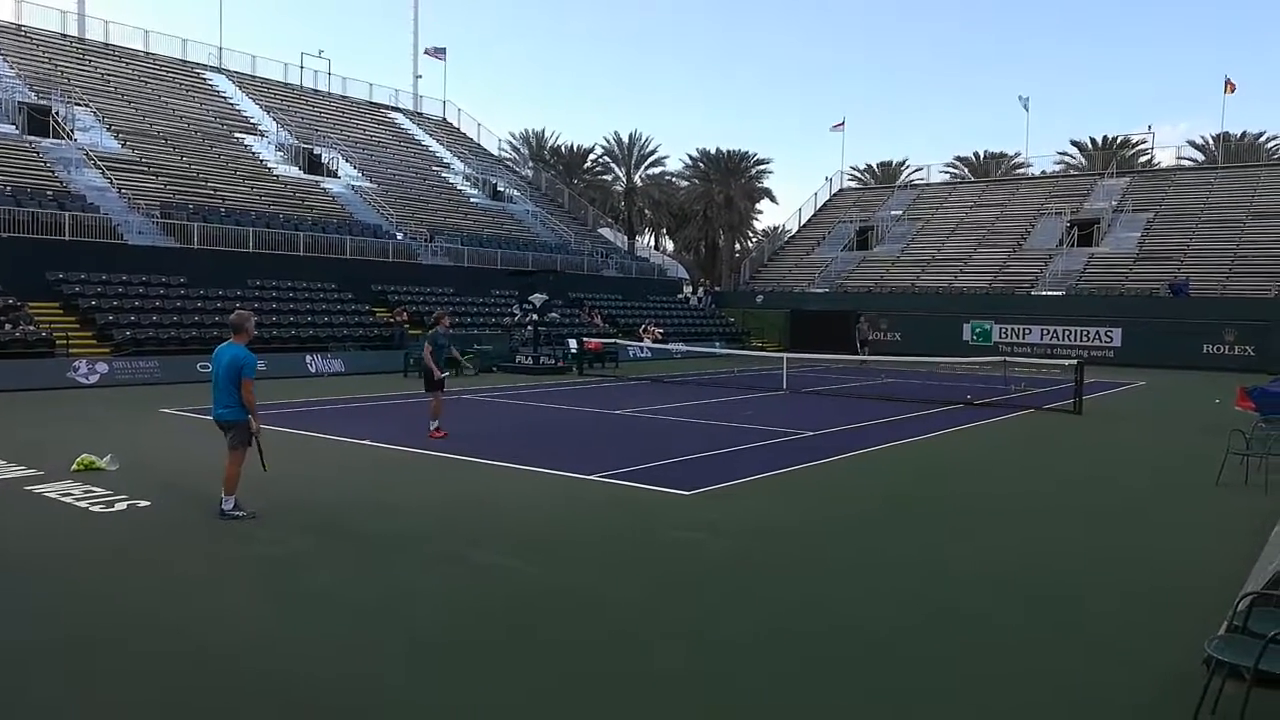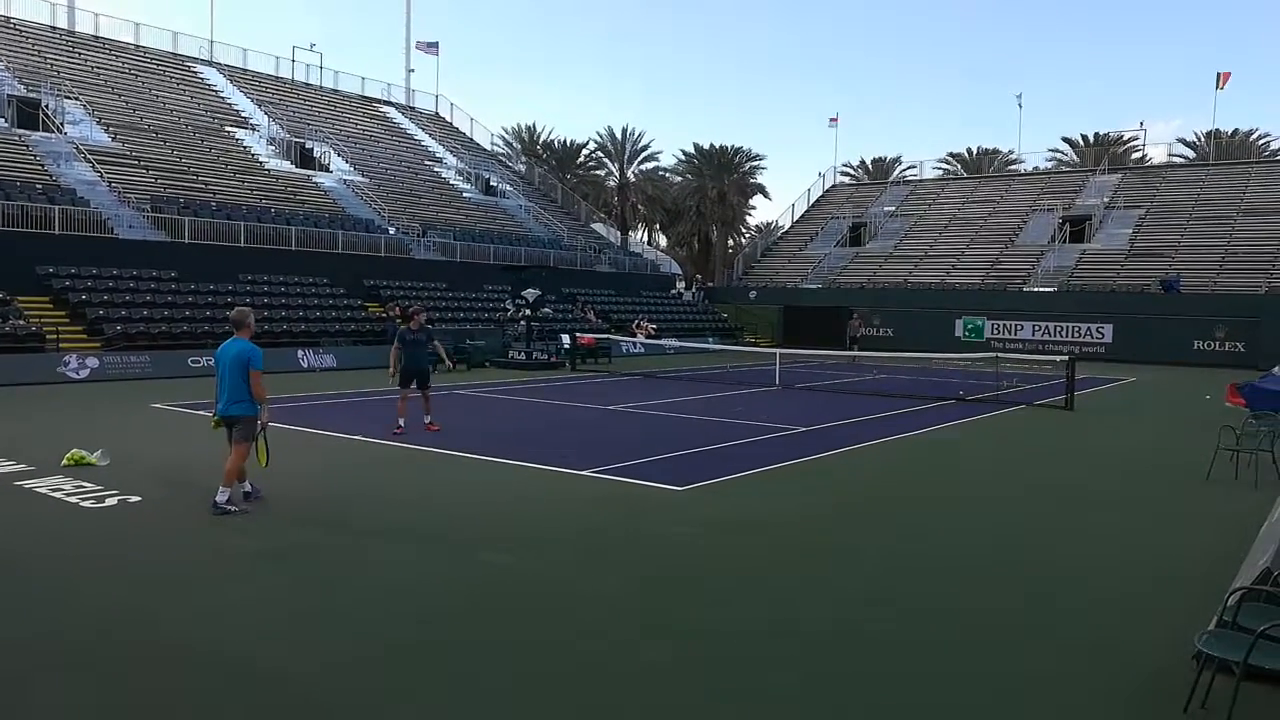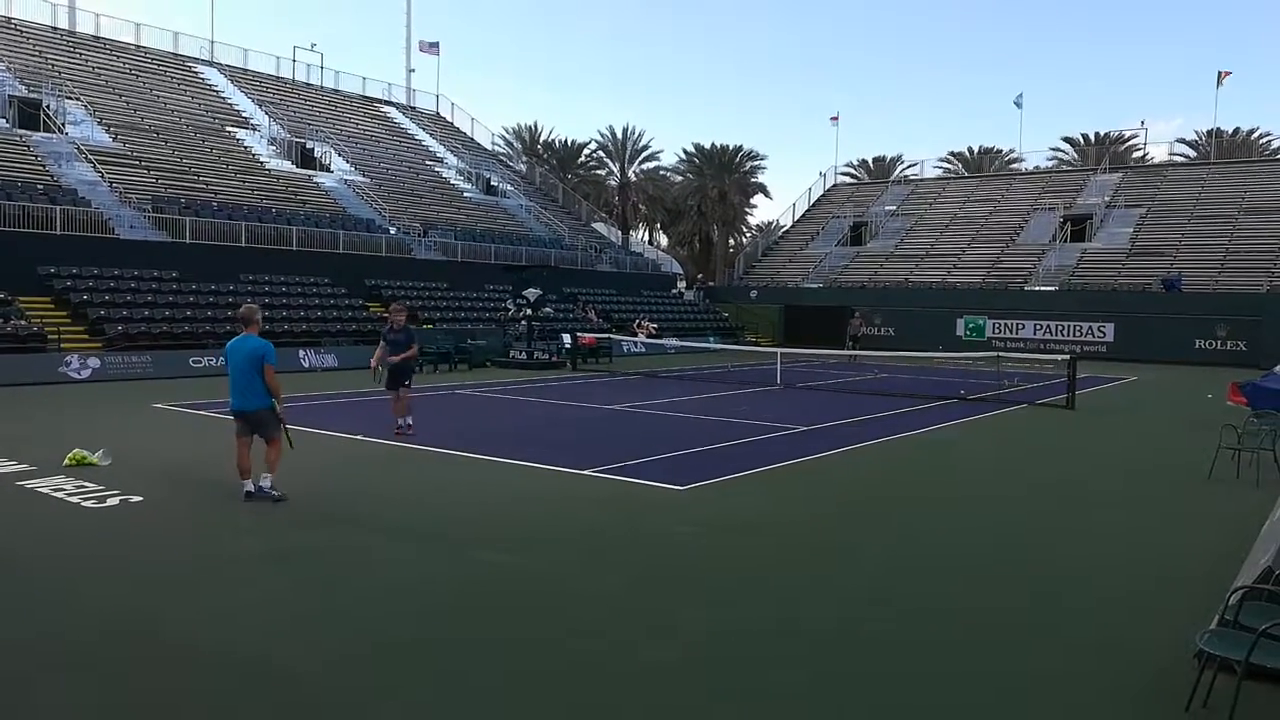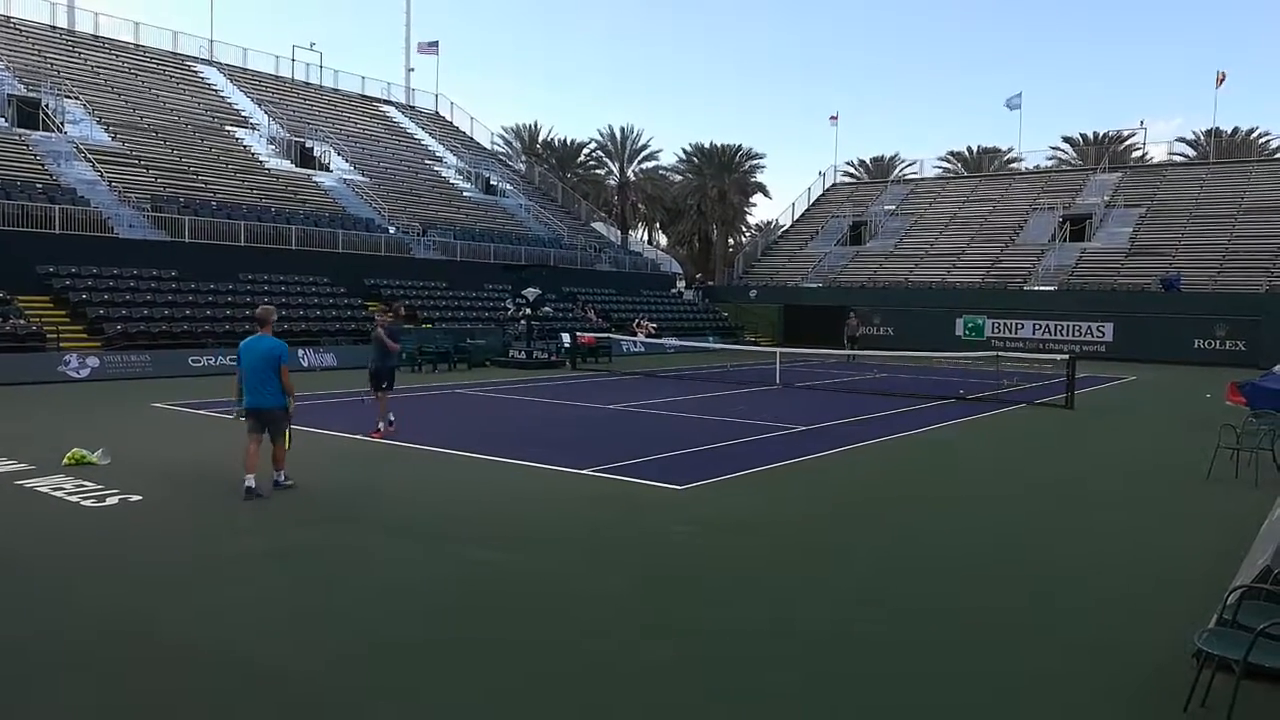
dt=0.4s
person 1, frame 1
left shoulder: (219, 350)
right shoulder: (246, 357)
right elbow: (247, 393)
right wrist: (255, 418)
left hip: (221, 413)
right hip: (237, 416)
left knee: (234, 459)
right knee: (235, 461)
left ankle: (227, 498)
right ankle: (228, 507)
person 1, frame 2
left shoulder: (221, 349)
right shoulder: (252, 350)
left elbow: (217, 382)
right elbow: (256, 385)
left wrist: (217, 410)
right wrist: (264, 409)
left hip: (226, 410)
right hip: (245, 411)
left knee: (235, 453)
right knee: (238, 456)
left ankle: (246, 489)
right ankle: (222, 499)
person 1, frame 3
left shoulder: (230, 346)
right shoulder: (265, 346)
right elbow: (271, 380)
right wrist: (279, 401)
left hip: (238, 406)
right hip: (261, 405)
left knee: (243, 447)
right knee: (274, 443)
left ankle: (248, 488)
right ankle: (265, 485)
person 1, frame 4
left shoulder: (244, 345)
right shoulder: (280, 347)
left elbow: (240, 377)
right elbow: (286, 379)
left wrist: (239, 402)
right wrist: (291, 400)
left hip: (252, 405)
right hip: (275, 405)
left knee: (253, 443)
right knee: (279, 443)
left ankle: (249, 483)
right ankle: (279, 479)
